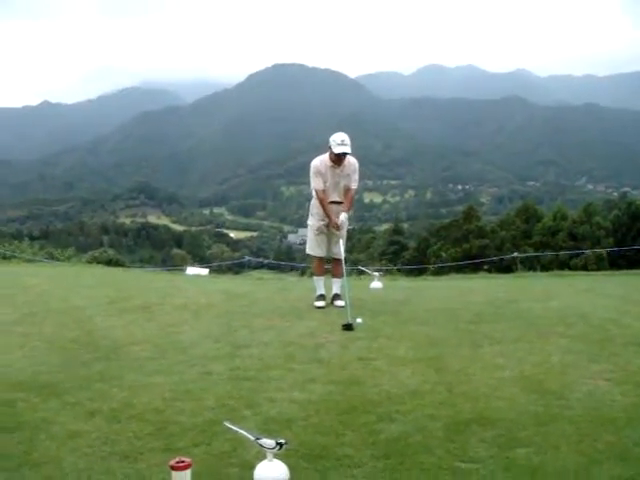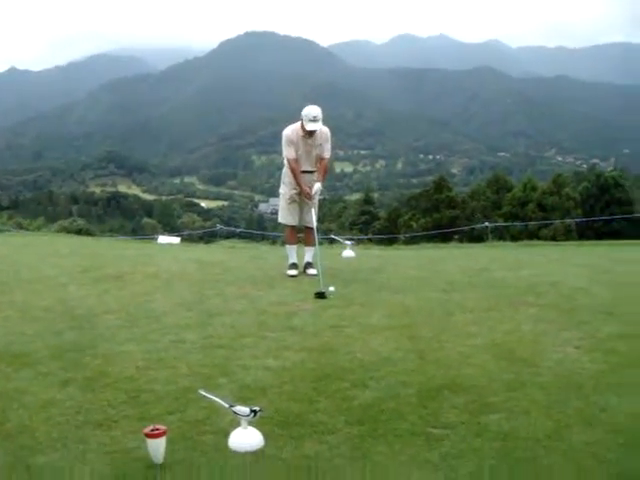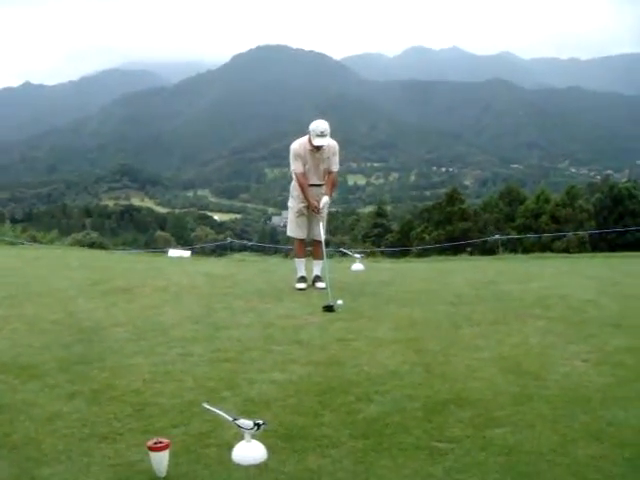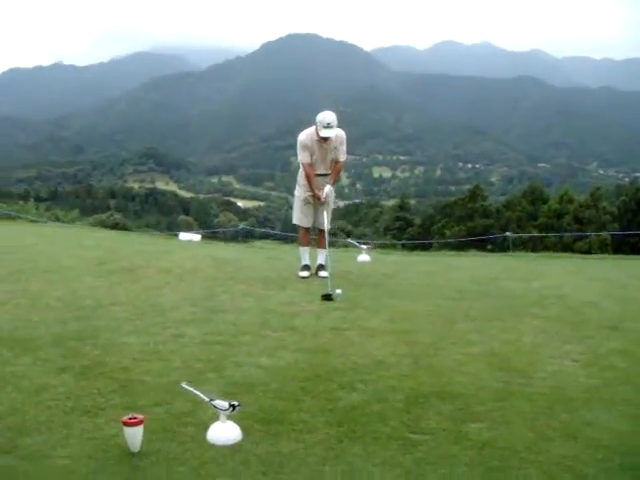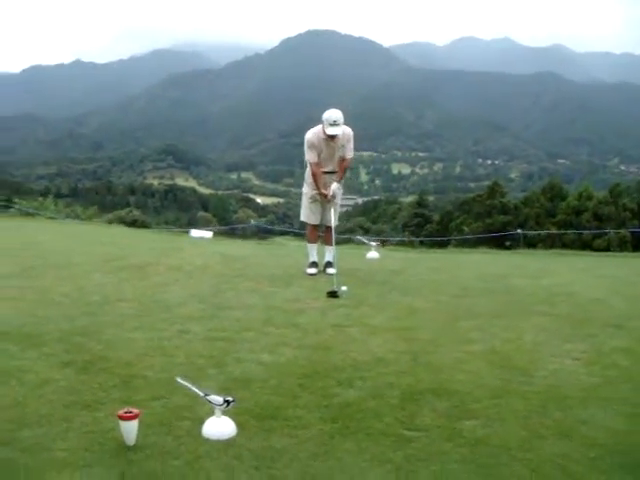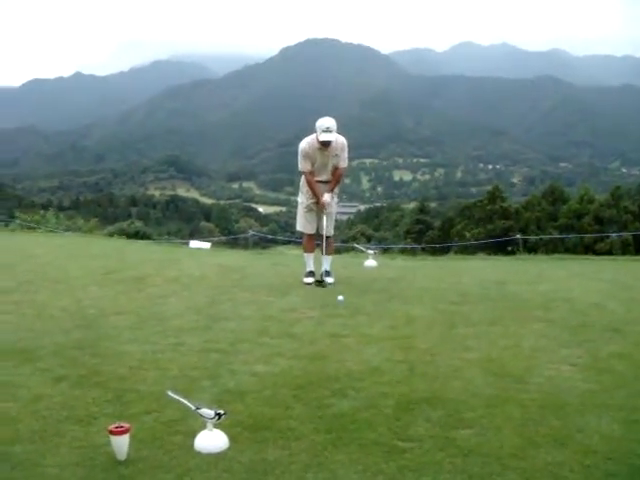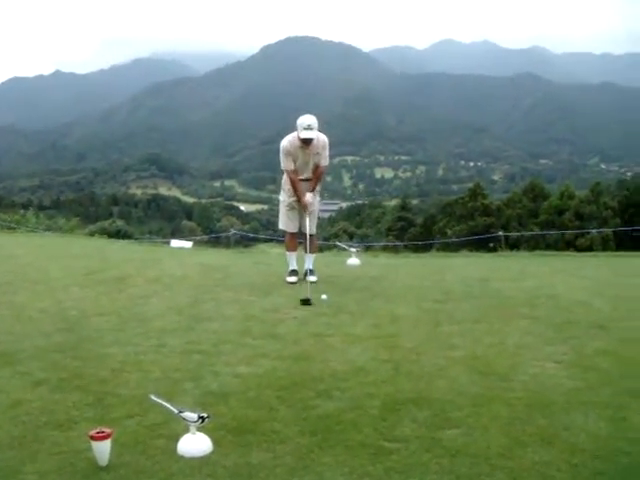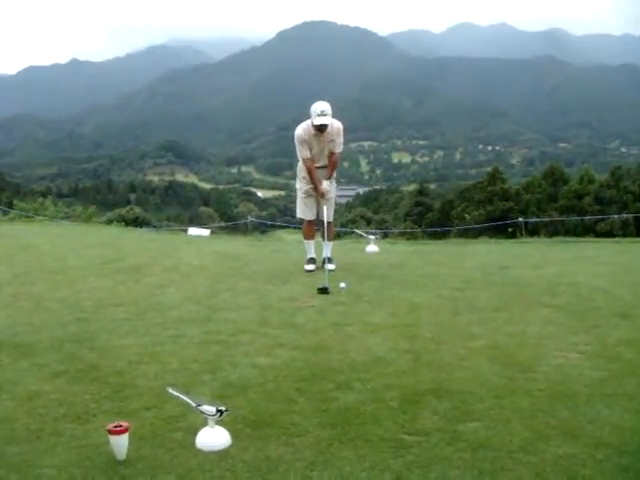
dt=0.3s
person 1, frame 1
left shoulder: (353, 163)
right shoulder: (317, 164)
left elbow: (351, 191)
right elbow: (320, 194)
left wrist: (344, 213)
right wrist: (330, 217)
left hip: (340, 210)
right hip: (320, 209)
left knee: (338, 255)
right knee: (318, 254)
left ankle: (336, 293)
right ankle: (320, 293)
person 1, frame 2
left shoulder: (325, 133)
right shoulder: (289, 133)
left elbow: (324, 160)
right elbow: (292, 162)
left wrist: (319, 182)
right wrist: (302, 187)
left hip: (312, 178)
right hip: (292, 178)
left knee: (310, 223)
right knee: (290, 222)
left ankle: (309, 261)
right ankle: (292, 261)
person 1, frame 3
left shoulder: (333, 146)
right shoulder: (297, 147)
left elbow: (332, 173)
right elbow: (300, 177)
left wrist: (327, 196)
right wrist: (309, 201)
left hip: (321, 192)
right hip: (300, 192)
left knee: (318, 237)
right knee: (299, 236)
left ankle: (317, 274)
right ankle: (301, 275)
person 1, frame 4
left shoulder: (340, 136)
right shoulder: (304, 137)
left elbow: (339, 163)
right elbow: (307, 167)
left wrist: (329, 185)
right wrist: (314, 190)
left hip: (327, 181)
right hip: (307, 181)
left knee: (323, 226)
right knee: (304, 224)
left ankle: (321, 263)
right ankle: (305, 263)
person 1, frame 5
left shoulder: (347, 133)
right shoulder: (311, 136)
left elbow: (346, 160)
right elbow: (314, 165)
left wrist: (335, 183)
right wrist: (321, 189)
left hip: (335, 179)
right hip: (314, 179)
left knee: (331, 223)
right knee: (312, 222)
left ankle: (329, 260)
right ankle: (312, 260)
person 1, frame 6
left shoulder: (341, 143)
right shoulder: (305, 145)
left elbow: (340, 170)
right elbow: (308, 174)
left wrist: (328, 193)
right wrist: (318, 197)
left hip: (330, 189)
right hip: (310, 189)
left knee: (328, 232)
right knee: (308, 231)
left ankle: (326, 269)
right ankle: (309, 269)
person 1, frame 7
left shoulder: (323, 141)
right shoulder: (287, 144)
left elbow: (320, 169)
right elbow: (291, 174)
left wrist: (310, 193)
right wrist: (301, 198)
left hip: (312, 187)
right hip: (291, 187)
left knee: (311, 231)
right knee: (291, 230)
left ankle: (309, 268)
right ankle: (292, 268)
person 1, frame 8
left shoulder: (337, 127)
right shoulder: (301, 132)
left elbow: (335, 155)
right elbow: (308, 162)
left wrist: (326, 181)
right wrist: (317, 186)
left hip: (328, 174)
right hip: (307, 175)
left knee: (328, 218)
right knee: (308, 218)
left ankle: (327, 255)
right ankle: (310, 256)
